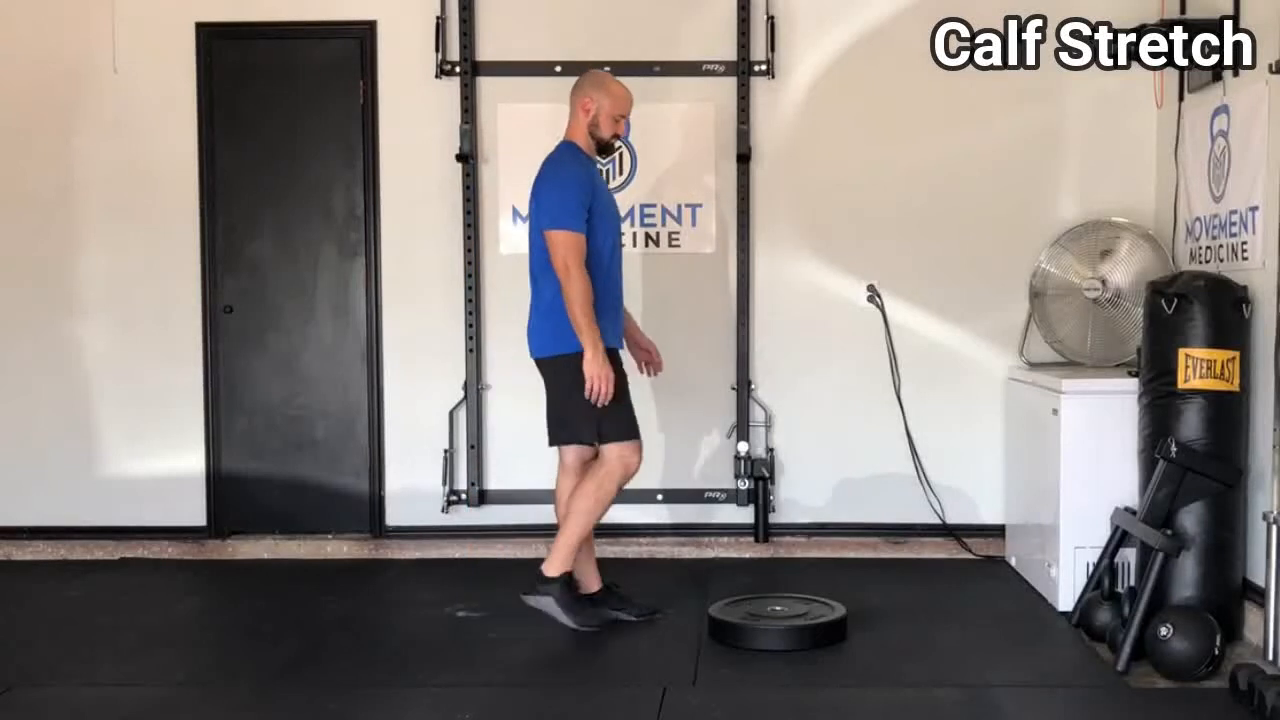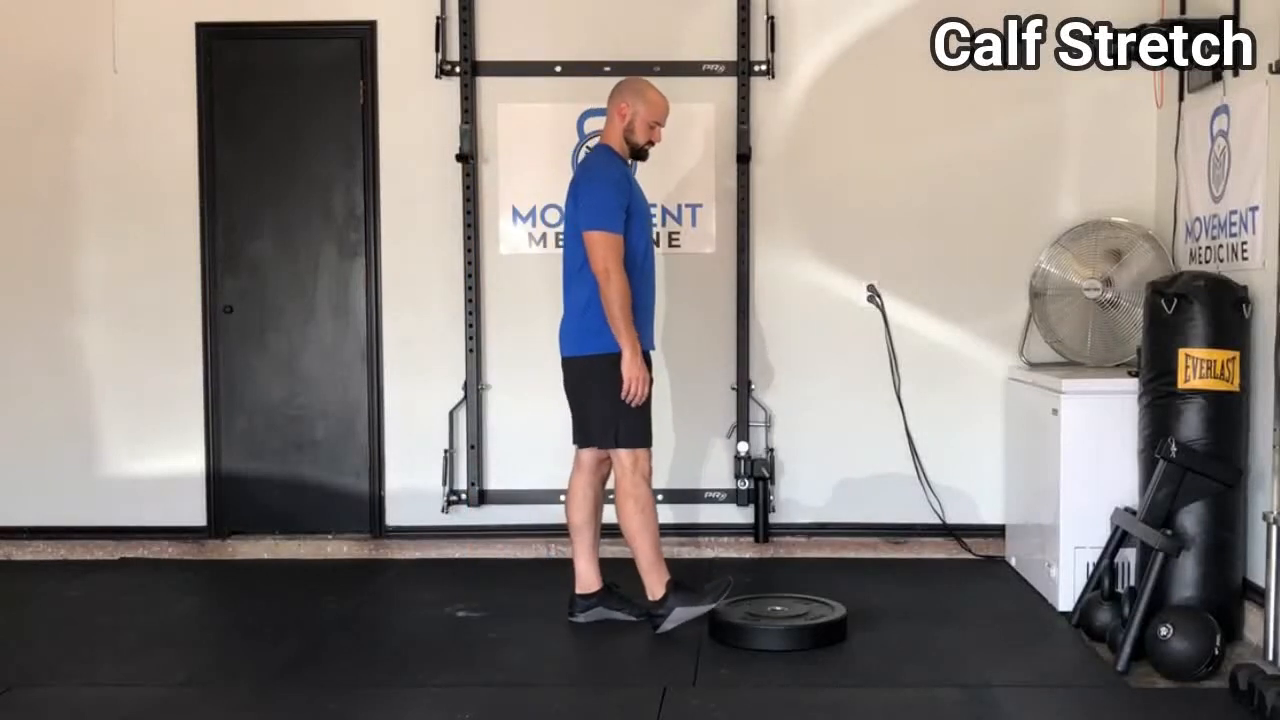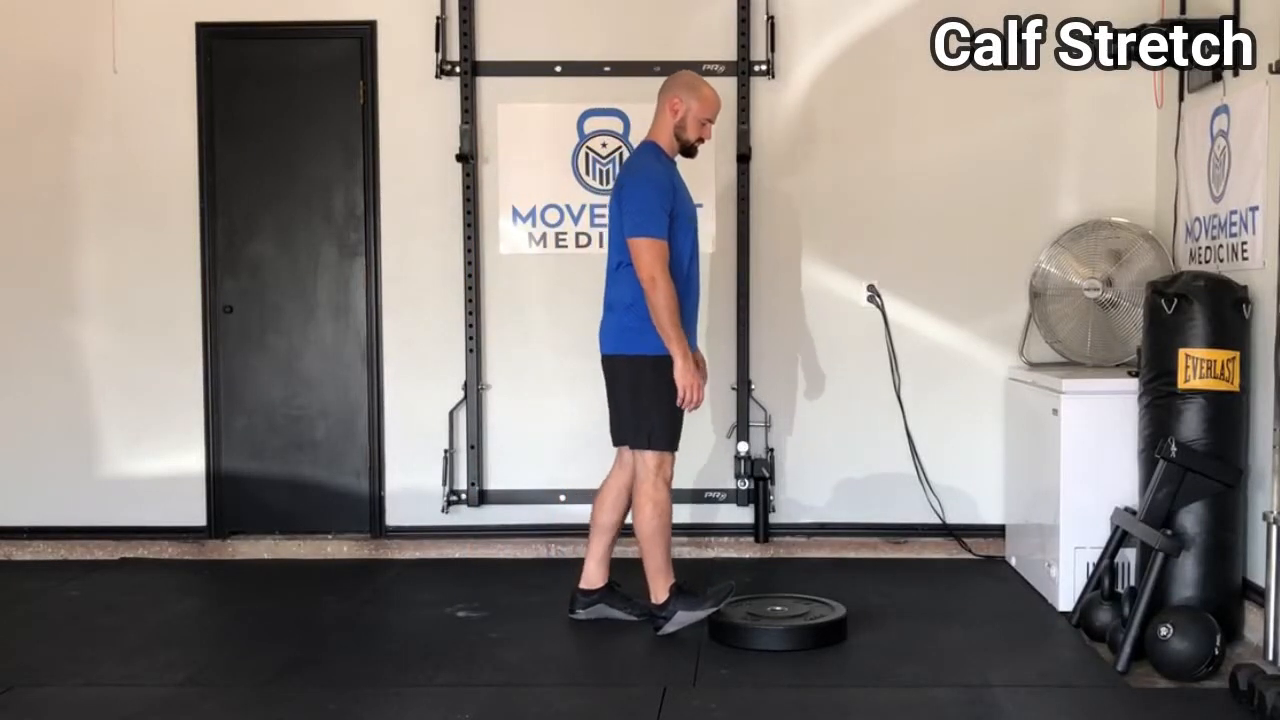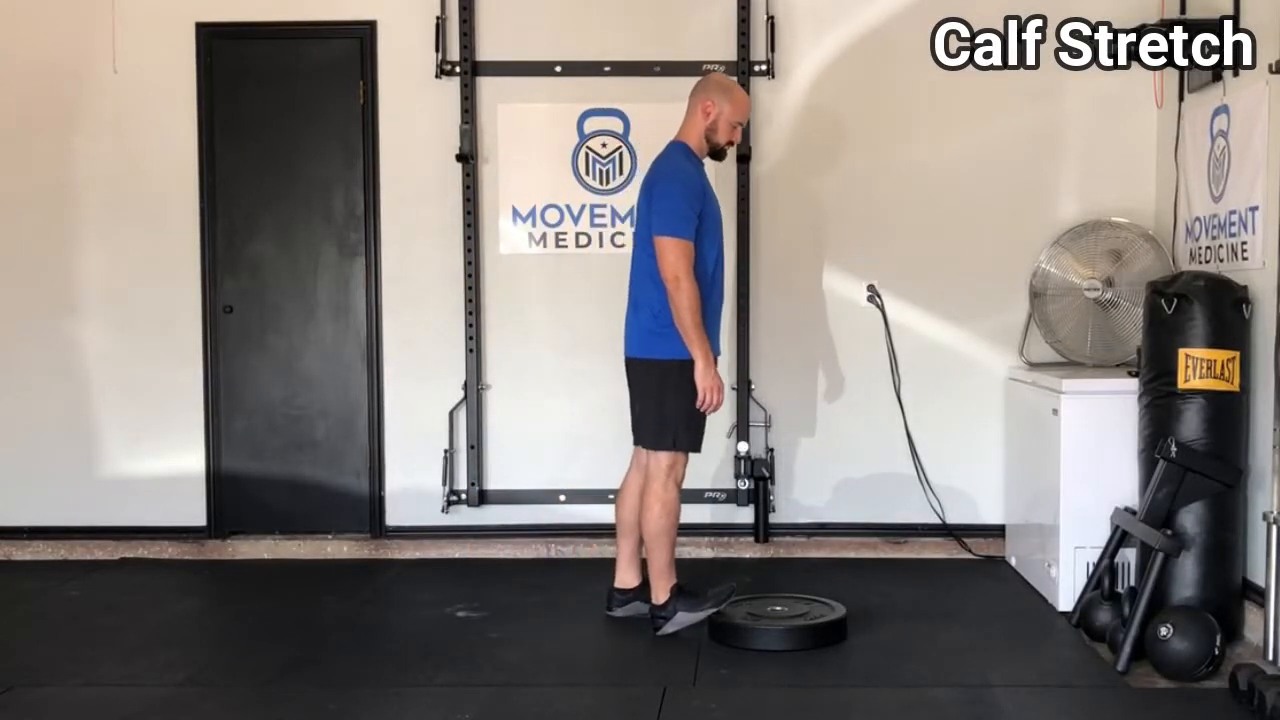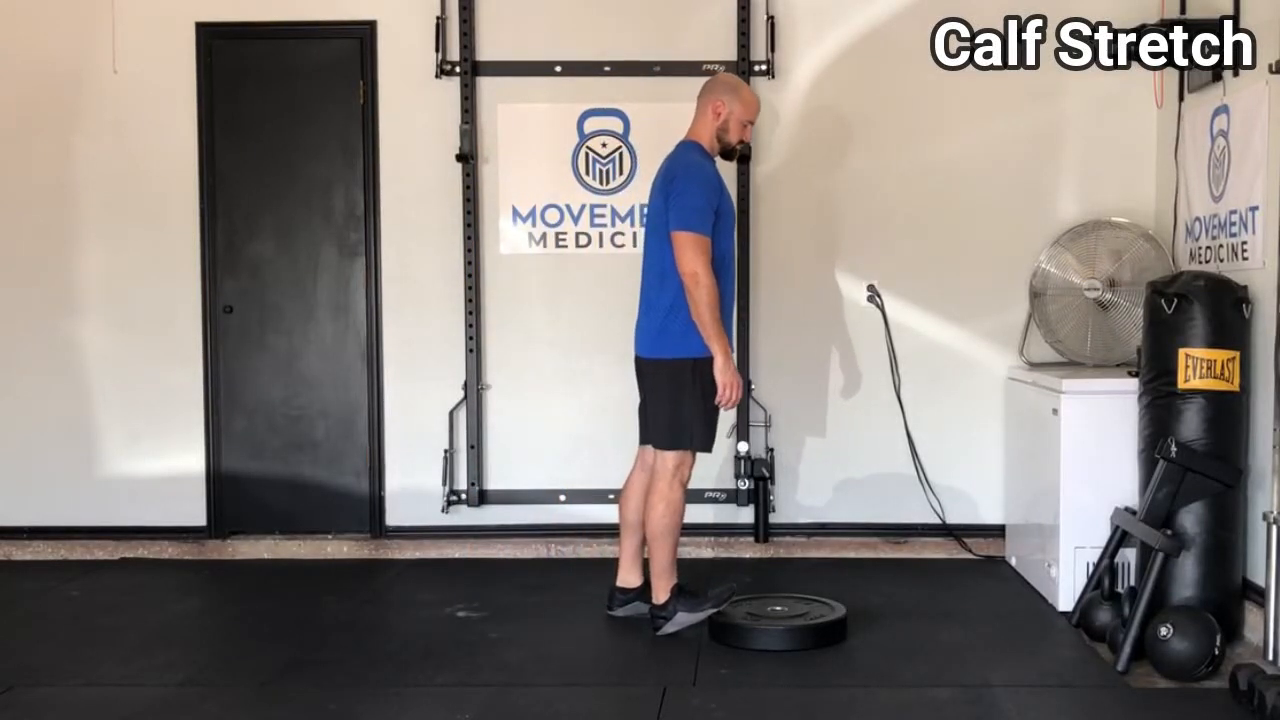
dt=0.7s
person 1, frame 1
left shoulder: (583, 172)
right shoulder: (566, 173)
right elbow: (569, 270)
left wrist: (633, 335)
right wrist: (594, 351)
left hip: (581, 345)
right hip: (573, 347)
left knee: (580, 461)
right knee: (622, 456)
left ankle: (589, 588)
right ankle: (553, 574)
person 1, frame 2
left shoulder: (609, 173)
right shoulder: (604, 175)
right elbow: (607, 270)
left wrist: (628, 349)
right wrist: (631, 351)
left hip: (594, 347)
right hip: (606, 349)
left knee: (592, 462)
right knee: (632, 467)
left ankle: (589, 591)
right ankle: (663, 595)
person 1, frame 3
left shoulder: (658, 171)
right shoulder: (649, 175)
right elbow: (653, 276)
left wrist: (687, 348)
right wrist: (682, 357)
left hip: (640, 347)
right hip: (646, 350)
left knee: (631, 465)
right knee: (654, 471)
left ankle: (592, 587)
right ankle: (666, 599)
person 1, frame 4
left shoulder: (679, 170)
right shoulder: (679, 175)
right elbow: (677, 276)
left wrist: (698, 354)
right wrist: (703, 359)
left hip: (656, 348)
right hip: (670, 352)
left knee: (646, 465)
right knee: (665, 470)
left ankle: (627, 586)
right ankle: (665, 600)
person 1, frame 5
left shoulder: (683, 165)
right shoulder: (695, 172)
right elbow: (695, 271)
left wrist: (709, 350)
right wrist: (722, 354)
left hip: (663, 344)
right hip: (682, 349)
left knee: (651, 462)
right knee: (672, 469)
left ankle: (628, 586)
right ankle: (665, 599)
